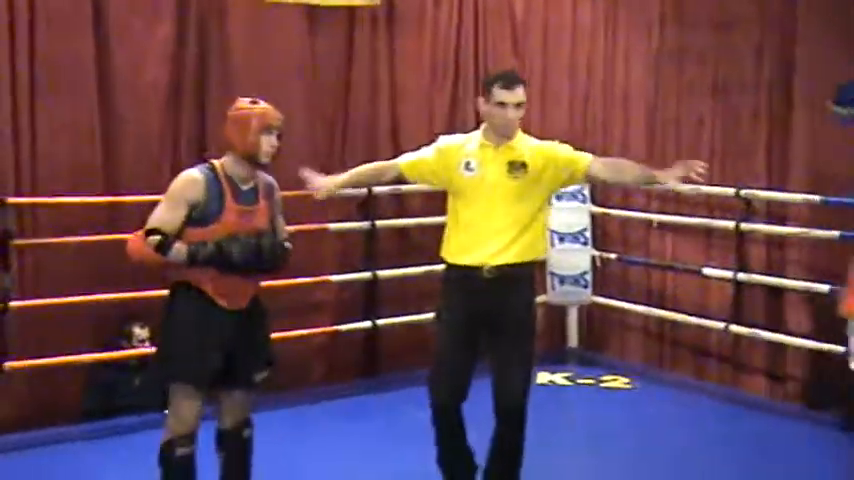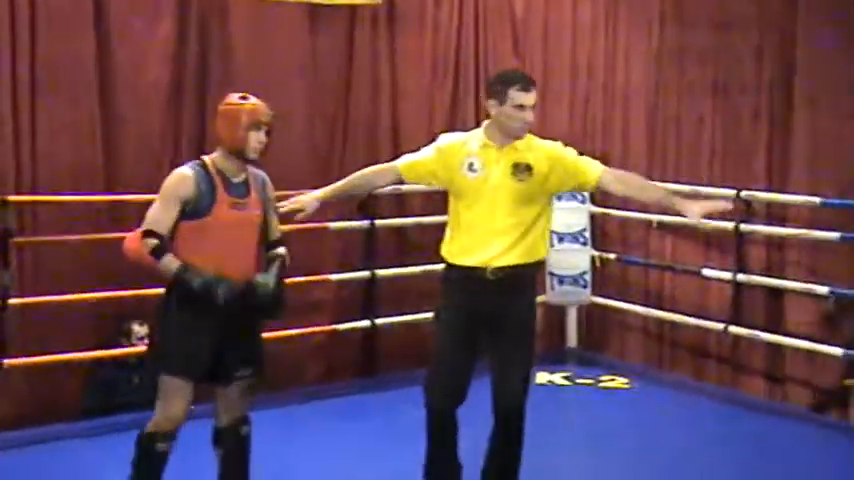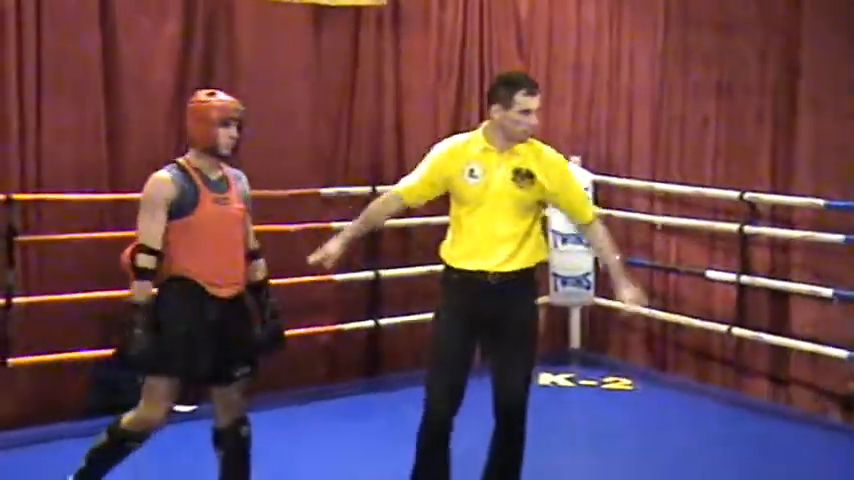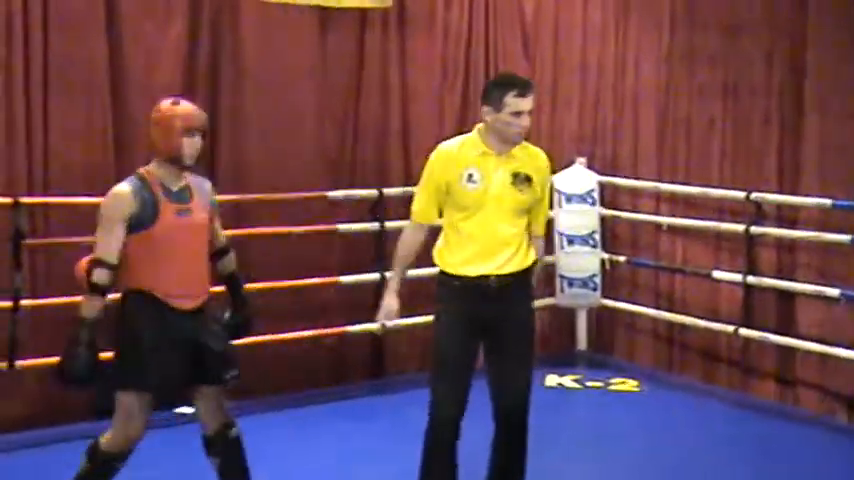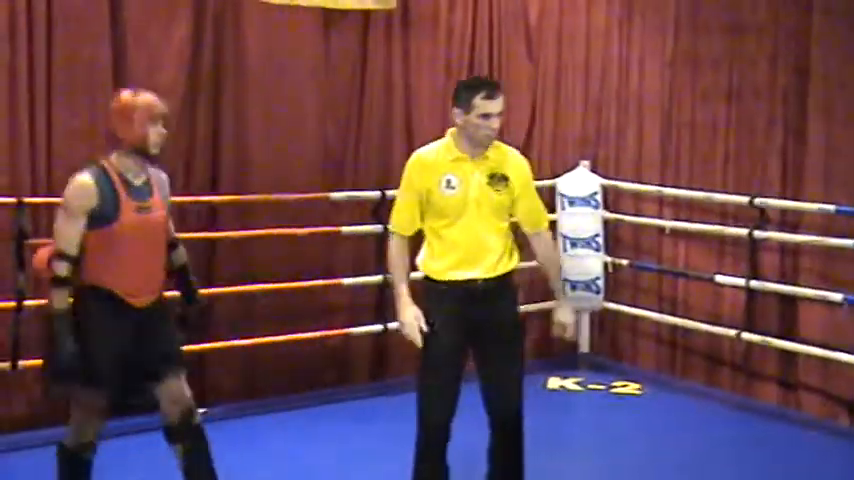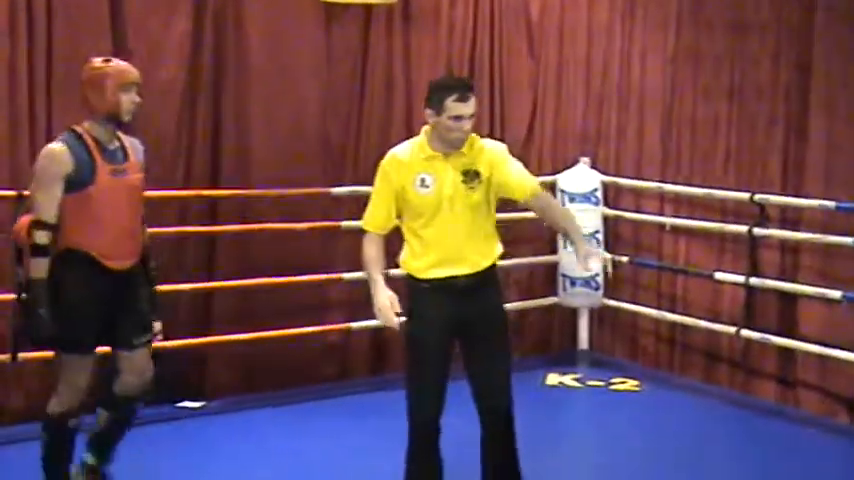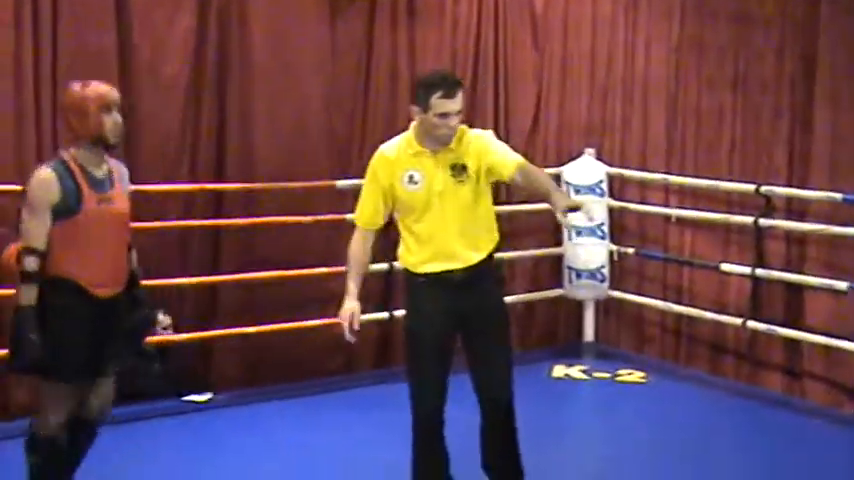
dt=0.2s
person 1, frame 1
left shoulder: (544, 155)
right shoulder: (451, 150)
left elbow: (602, 167)
right elbow: (391, 169)
left wrist: (658, 175)
right wrist: (334, 183)
left hip: (513, 285)
right hip: (461, 282)
left knee: (511, 398)
right knee: (444, 391)
person 1, frame 2
left shoulder: (548, 156)
right shoulder: (452, 148)
left elbow: (612, 180)
right elbow: (388, 172)
left wrist: (680, 204)
right wrist: (323, 195)
left hip: (514, 287)
right hip: (461, 283)
left knee: (511, 399)
right knee: (440, 393)
person 1, frame 3
left shoulder: (548, 162)
right shoulder: (454, 151)
left elbow: (589, 221)
right elbow: (398, 198)
left wrist: (620, 278)
right wrist: (344, 239)
left hip: (515, 289)
right hip: (462, 286)
left knee: (511, 403)
right knee: (441, 398)
person 1, frame 4
left shoulder: (537, 163)
right shoulder: (448, 156)
left elbow: (537, 234)
right elbow: (417, 226)
left wrist: (531, 295)
right wrist: (392, 289)
left hip: (512, 293)
right hip: (458, 291)
left knee: (512, 405)
right knee: (446, 405)
person 1, frame 5
left shoulder: (512, 163)
right shoulder: (424, 163)
left elbow: (539, 233)
right elbow: (399, 237)
left wrist: (560, 299)
right wrist: (404, 300)
left hip: (498, 295)
right hip: (444, 297)
left knee: (507, 408)
right knee: (435, 410)
person 1, frame 6
left shoulder: (491, 154)
right shoulder: (398, 162)
left elbow: (534, 195)
right elbow: (375, 232)
left wrist: (575, 234)
right wrist: (379, 286)
left hip: (482, 289)
right hip: (428, 294)
left knee: (497, 400)
right knee: (425, 407)
person 1, frame 7
left shoulder: (479, 144)
right shoulder: (388, 159)
left elbow: (522, 171)
right elbow: (365, 230)
left wrist: (558, 198)
right wrist: (352, 293)
left hip: (480, 280)
right hip: (426, 288)
left knee: (498, 390)
right knee: (428, 400)
person 2, frame 1
left shoulder: (268, 187)
right shoulder: (195, 182)
left elbow: (282, 243)
right elbow: (146, 243)
left wrist: (272, 254)
right wrist: (213, 253)
left hip: (244, 312)
right hip: (195, 310)
left knee: (237, 417)
right knee: (184, 422)
person 2, frame 2
left shoulder: (260, 182)
right shoulder: (186, 180)
left elbow: (274, 243)
right elbow: (145, 243)
left wrist: (271, 282)
right wrist: (198, 283)
left hip: (239, 307)
right hip: (191, 308)
left knee: (234, 413)
right knee: (170, 414)
person 2, frame 3
left shoulder: (238, 181)
right shoulder: (166, 183)
left elbow: (251, 251)
right elbow: (145, 256)
left wrist: (267, 309)
right wrist: (140, 323)
left hip: (230, 309)
right hip: (182, 306)
left knee: (232, 414)
right knee: (152, 412)
person 2, frame 4
left shoulder: (201, 190)
right shoulder: (126, 196)
left elbow: (219, 249)
right elbow: (101, 271)
left wrist: (238, 300)
right wrist: (83, 337)
left hip: (195, 319)
right hip: (147, 317)
left knee: (219, 419)
right knee: (129, 429)
person 2, frame 5
left shoulder: (158, 183)
right shoulder: (87, 188)
right elbow: (62, 263)
left wrist: (191, 291)
right wrist: (60, 332)
left hip: (150, 309)
right hip: (102, 312)
left knee: (181, 406)
right knee: (87, 422)
person 2, frame 6
left shoulder: (133, 150)
right shoulder: (61, 154)
right elbow: (42, 231)
left wrist: (146, 274)
right wrist: (38, 298)
left hip: (125, 278)
right hip: (79, 277)
left knee: (138, 378)
right knee: (74, 386)
person 2, frame 7
left shoulder: (118, 174)
right shoulder: (48, 181)
left wrist: (139, 301)
left hip: (110, 302)
right hip: (65, 304)
left knee: (96, 406)
right knee: (56, 414)
